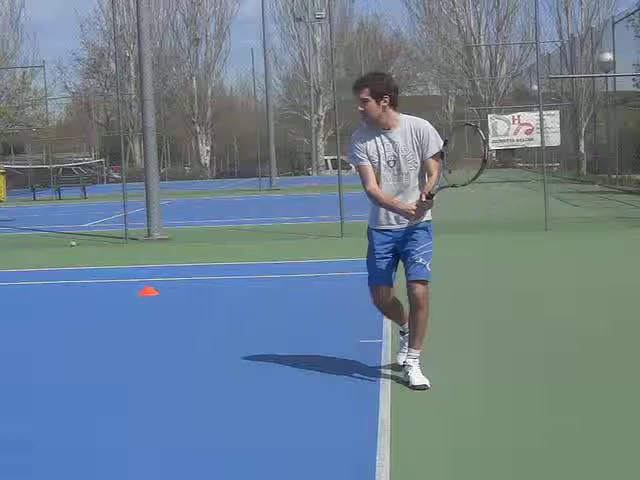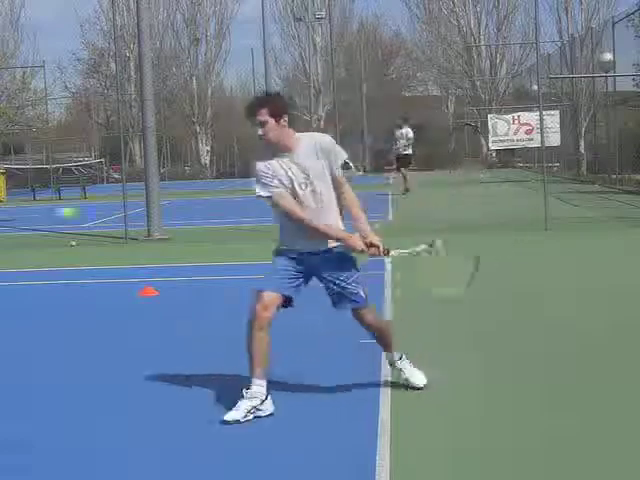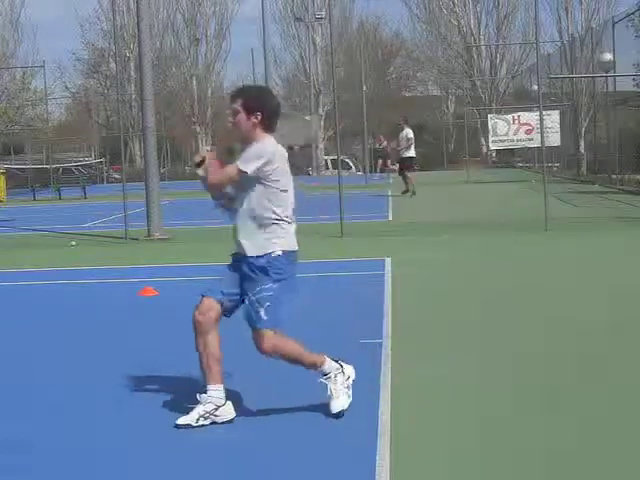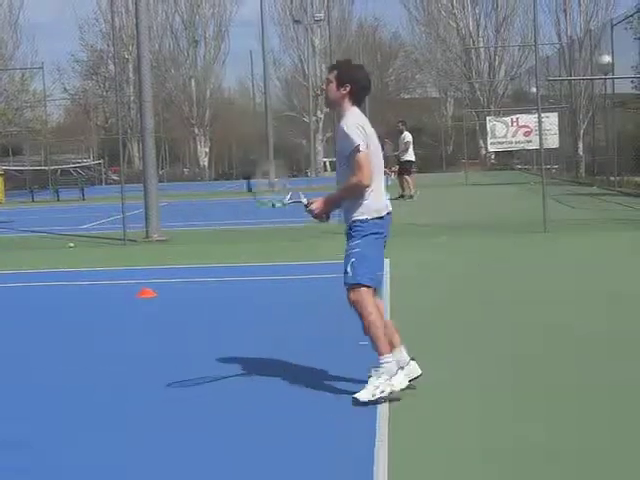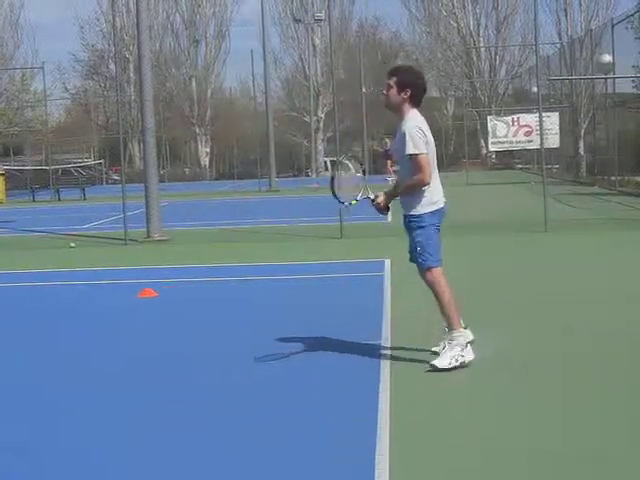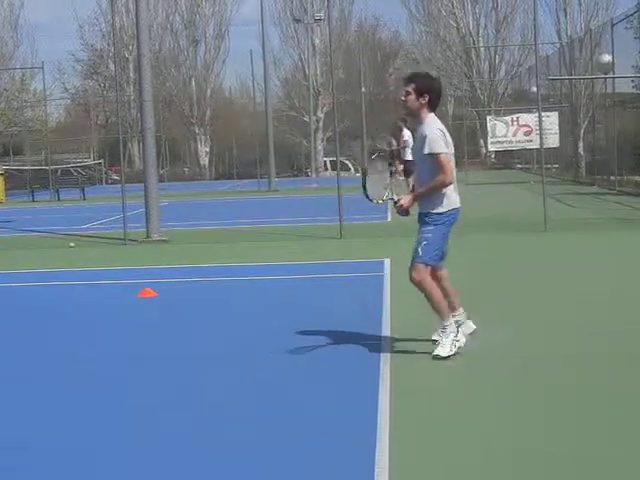
dt=0.5s
person 1, frame 1
left shoulder: (420, 128)
right shoulder: (360, 138)
left elbow: (433, 173)
right elbow: (371, 188)
left wrist: (424, 197)
right wrist: (401, 207)
left hip: (416, 226)
right hip: (381, 228)
left knee: (419, 292)
right knee: (381, 296)
left ankle: (412, 360)
right ankle: (405, 330)
person 1, frame 2
left shoulder: (321, 144)
right shoulder: (265, 166)
left elbow: (342, 190)
right elbow: (295, 214)
left wrist: (365, 231)
right wrist: (344, 236)
left hip: (334, 250)
right hip: (293, 252)
left knee: (367, 317)
right knee: (262, 310)
left ankle: (399, 363)
right ankle: (258, 394)
person 1, frame 3
left shoulder: (265, 151)
right shoulder: (254, 153)
left elbow: (214, 181)
right elbow: (232, 199)
left wrist: (210, 158)
right wrist: (213, 166)
left hip: (271, 259)
right hip: (247, 257)
left knee: (267, 342)
right knee: (204, 316)
left ankle: (335, 371)
right ankle: (216, 400)
person 1, frame 4
left shoulder: (350, 124)
right shoulder: (357, 123)
left elbow: (362, 178)
left wrist: (326, 202)
right wrist: (329, 203)
left hip: (366, 221)
right hip: (367, 219)
left knee: (359, 294)
right knee: (366, 295)
left ankle: (388, 370)
right ankle: (400, 361)
person 1, frame 5
left shoulder: (411, 127)
right shoulder: (411, 124)
left elbow: (424, 176)
left wrist: (389, 195)
right wrist: (391, 193)
left hip: (423, 212)
right hip: (420, 211)
left knee: (432, 275)
right knee: (429, 274)
left ankle: (459, 343)
right ankle: (458, 330)
person 1, frame 6
left shoulder: (431, 130)
right shoulder: (422, 128)
left elbow: (447, 177)
left wrist: (414, 196)
right wrist: (412, 195)
left hip: (439, 212)
right hip: (432, 210)
left knee: (418, 273)
right knee: (434, 269)
left ankle: (451, 328)
right ankle: (459, 320)
